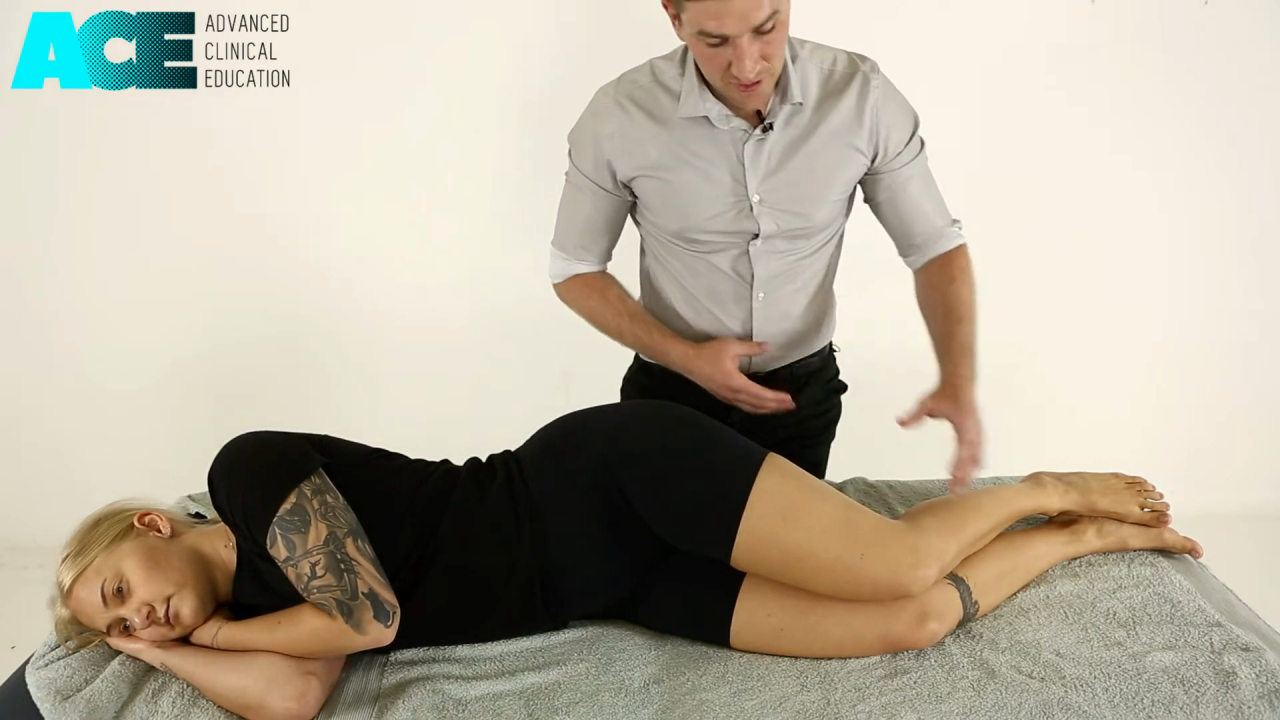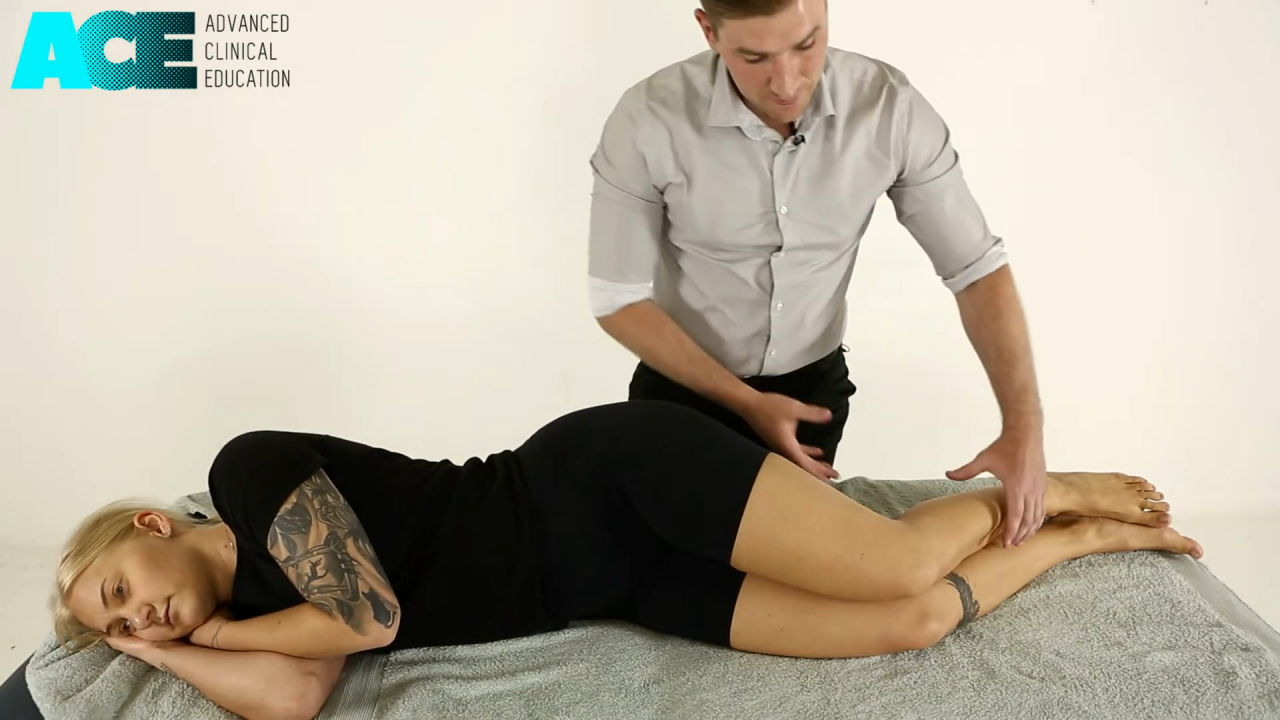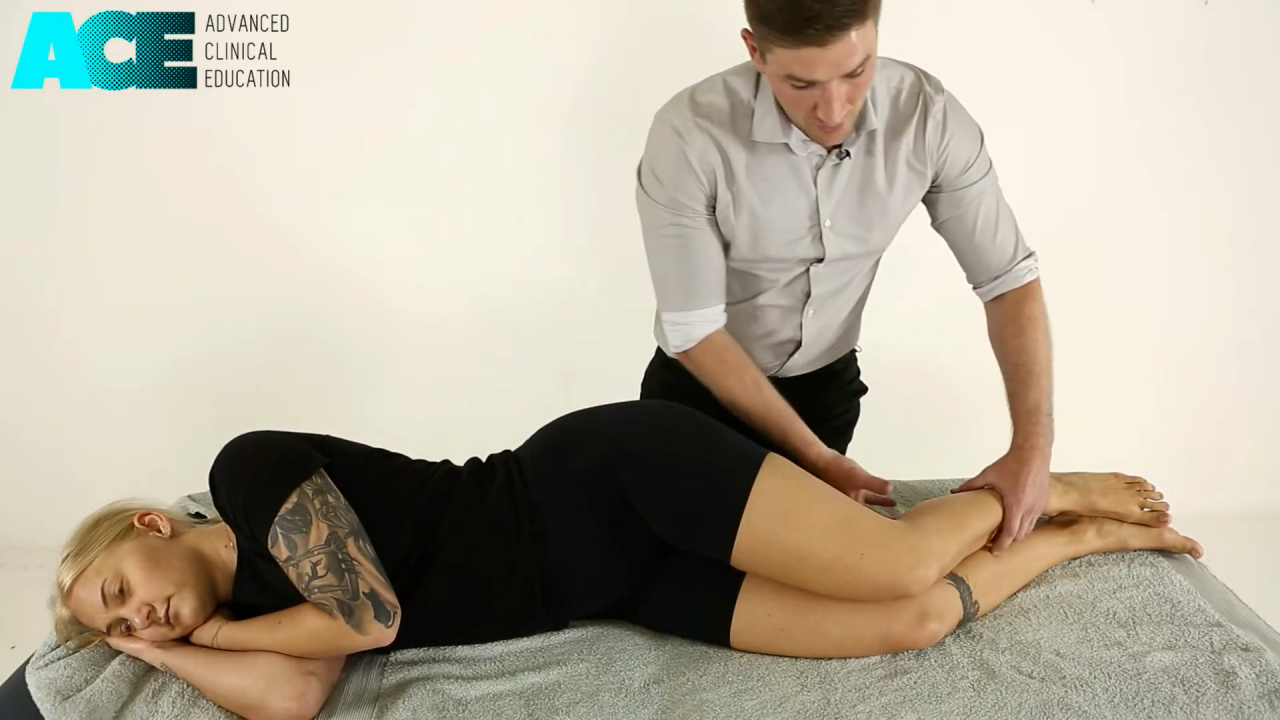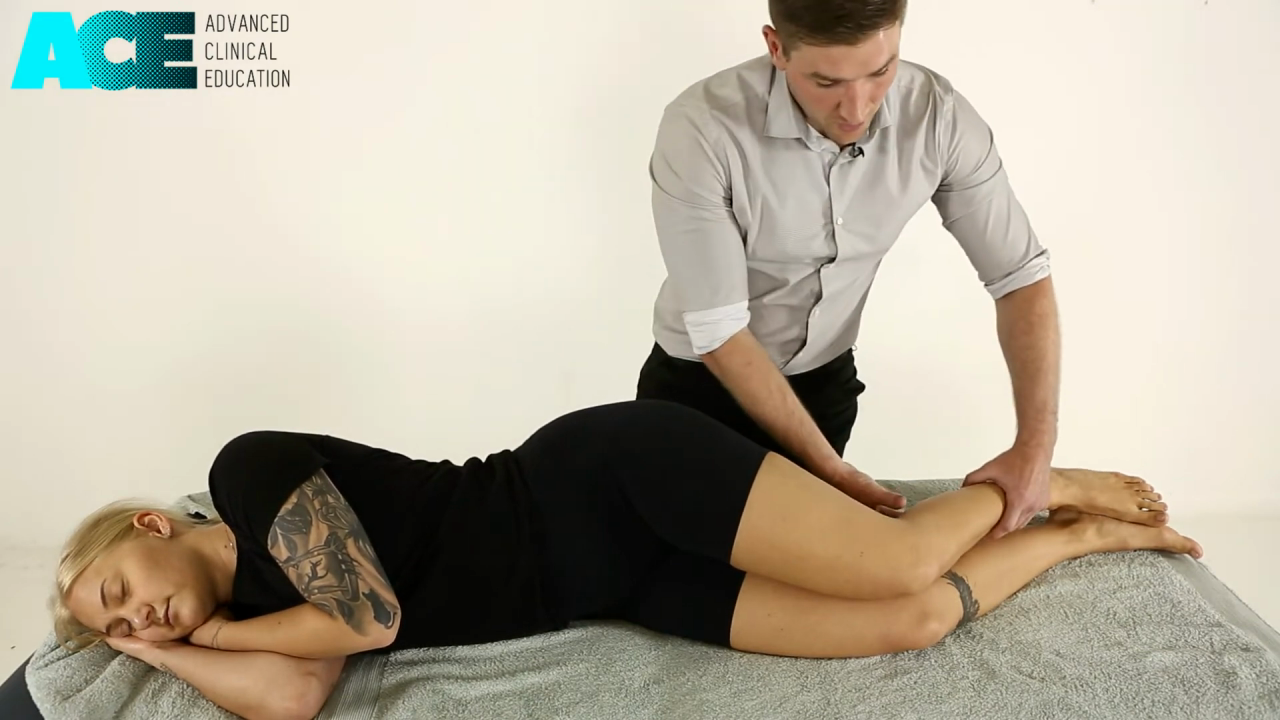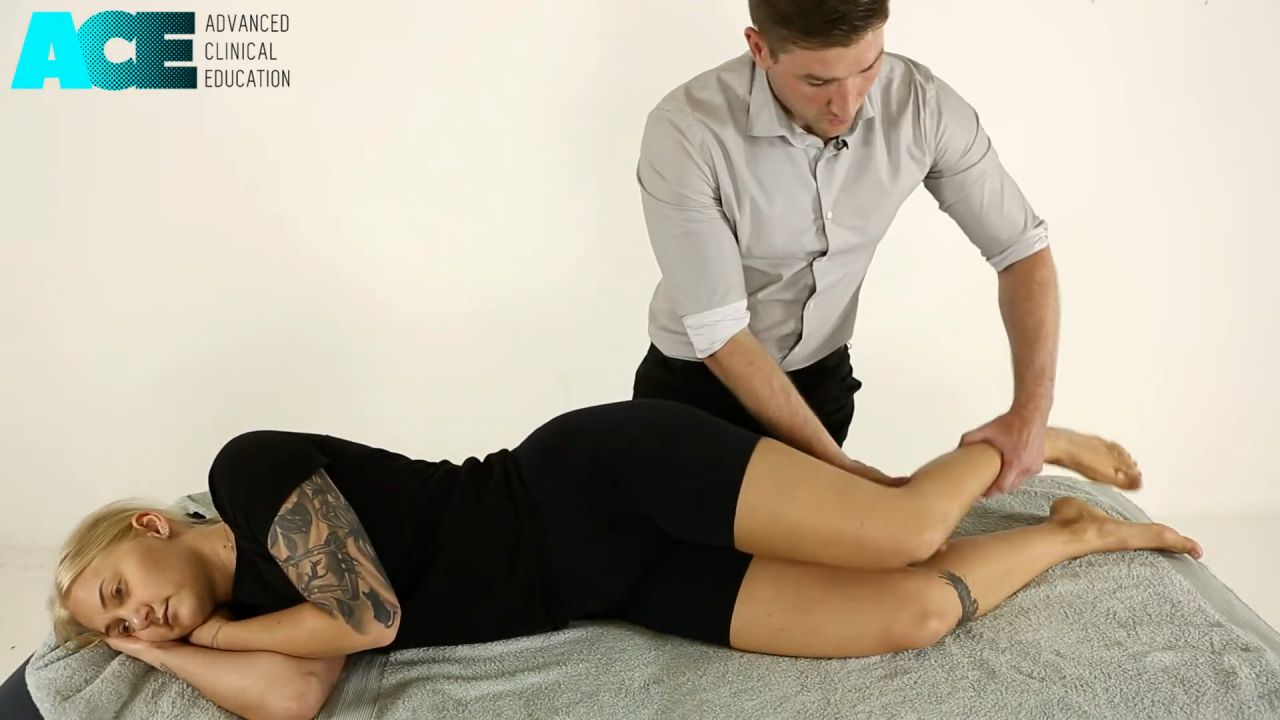
dt=0.3s
person 1, frame 1
left shoulder: (248, 472)
right shoulder: (262, 603)
left elbow: (374, 615)
left wrist: (225, 623)
left hip: (612, 477)
right hip: (623, 586)
left knee: (899, 573)
right knee: (913, 621)
left ankle: (1049, 491)
right ankle: (1083, 540)
person 1, frame 2
left shoulder: (249, 471)
right shoulder: (261, 604)
left elbow: (372, 615)
left wrist: (214, 626)
left hip: (610, 475)
right hip: (621, 587)
left knee: (899, 568)
right knee: (913, 620)
left ankle: (1044, 487)
right ankle: (1081, 536)
person 1, frame 3
left shoulder: (250, 470)
right shoulder: (263, 607)
left elbow: (374, 615)
left wrist: (219, 627)
left hip: (610, 474)
right hip: (619, 587)
left knee: (901, 572)
right knee: (914, 620)
left ankle: (1041, 489)
right ankle: (1077, 538)
person 1, frame 4
left shoulder: (249, 471)
right shoulder: (258, 603)
left elbow: (372, 616)
left wrist: (220, 624)
left hip: (606, 479)
right hip: (616, 588)
left knee: (900, 566)
right knee: (912, 622)
left ankle: (1035, 480)
right ankle: (1075, 536)
person 1, frame 5
left shoulder: (249, 471)
right shoulder: (259, 606)
left elbow: (372, 614)
left wrist: (214, 623)
left hip: (605, 475)
right hip: (612, 584)
left knee: (901, 531)
right knee: (914, 614)
left ankle: (1023, 438)
right ankle: (1075, 533)
person 2, frame 1
left shoulder: (861, 96)
right shoulder: (619, 115)
left elbow: (938, 246)
right elbow: (574, 270)
left wrist: (959, 378)
right wrist: (685, 358)
left hip: (803, 389)
right hip: (671, 392)
person 2, frame 2
left shoulder: (892, 108)
right shoulder: (646, 122)
left elbow: (978, 268)
right elbow: (617, 302)
left wrist: (1023, 427)
right wrist: (750, 406)
left hip: (813, 386)
right hip: (685, 390)
person 2, frame 3
left shoulder: (928, 115)
right shoulder: (689, 134)
left elbow: (1010, 279)
right elbow: (692, 331)
left wrist: (1033, 447)
right wrist: (814, 458)
left hip: (826, 385)
right hip: (701, 390)
person 2, frame 4
left shoulder: (939, 117)
right shoulder: (701, 130)
left elbow: (1022, 276)
right elbow: (719, 333)
left wrist: (1035, 445)
right wrist: (833, 473)
left hip: (824, 383)
right hip: (698, 386)
person 2, frame 5
left shoulder: (923, 105)
right shoulder: (685, 133)
left elbow: (1022, 249)
right elbow: (718, 334)
left wrist: (1031, 410)
right wrist: (837, 469)
left hip: (821, 380)
right hip: (694, 388)
